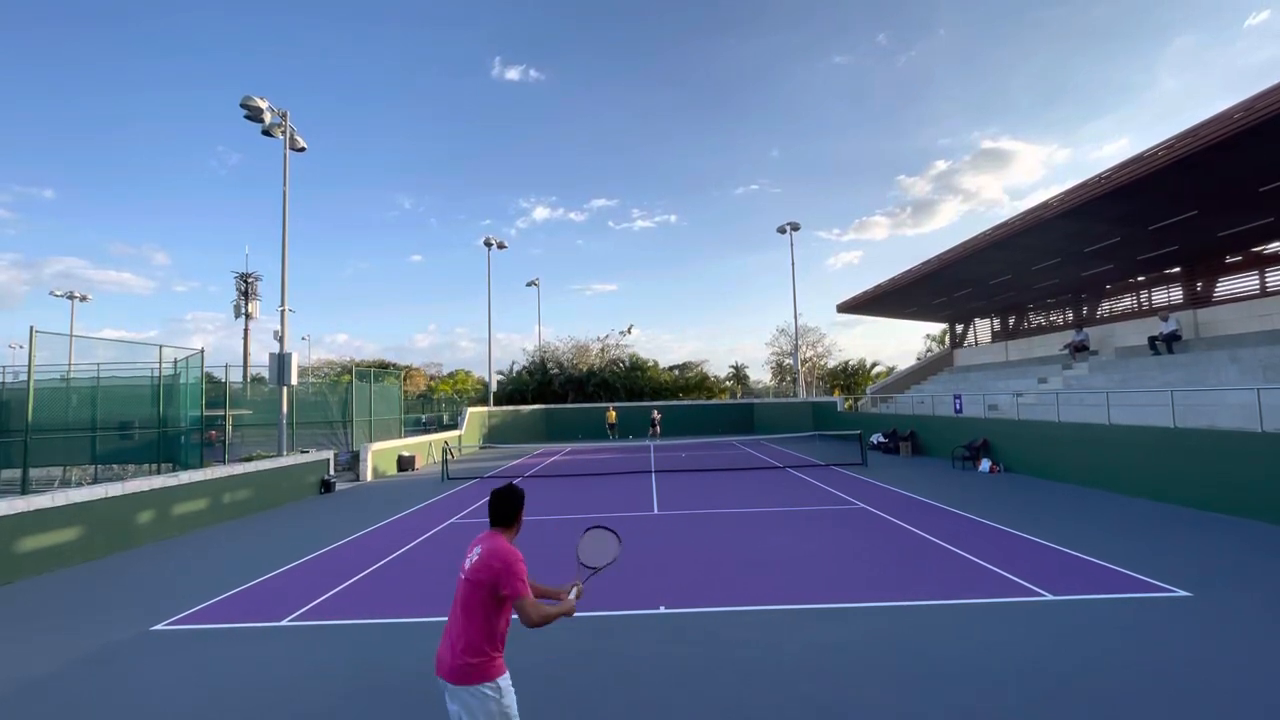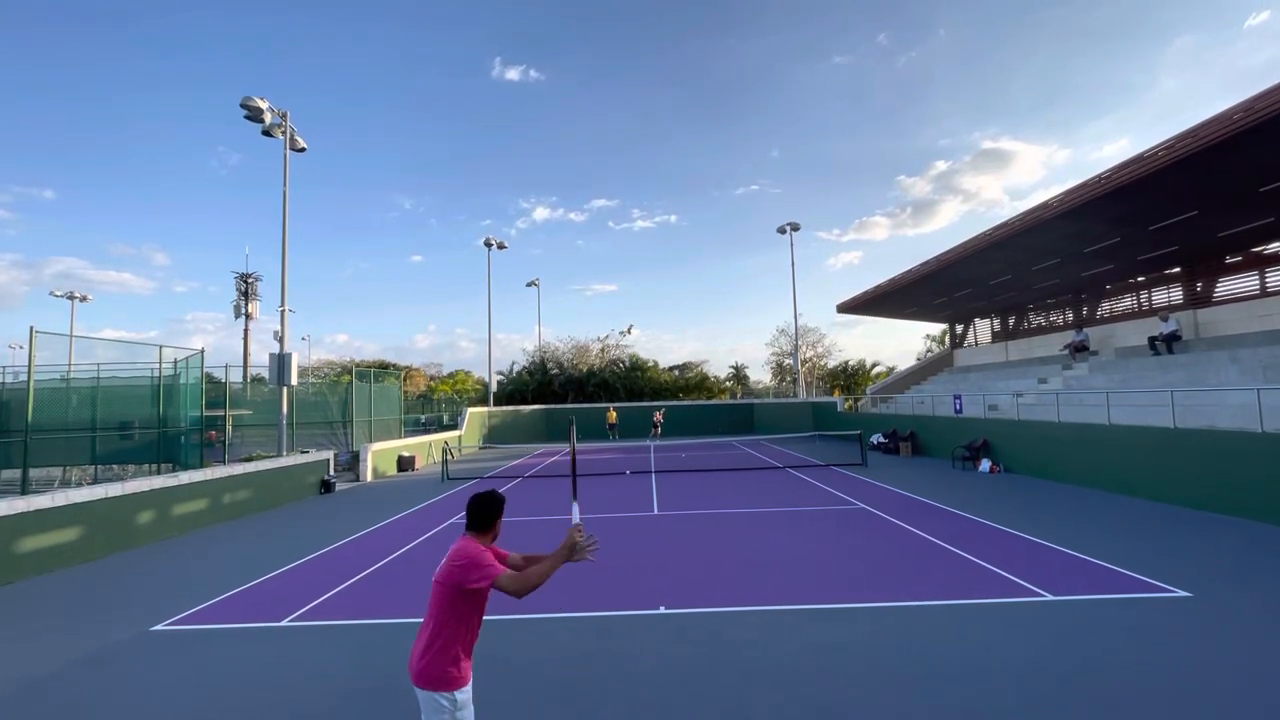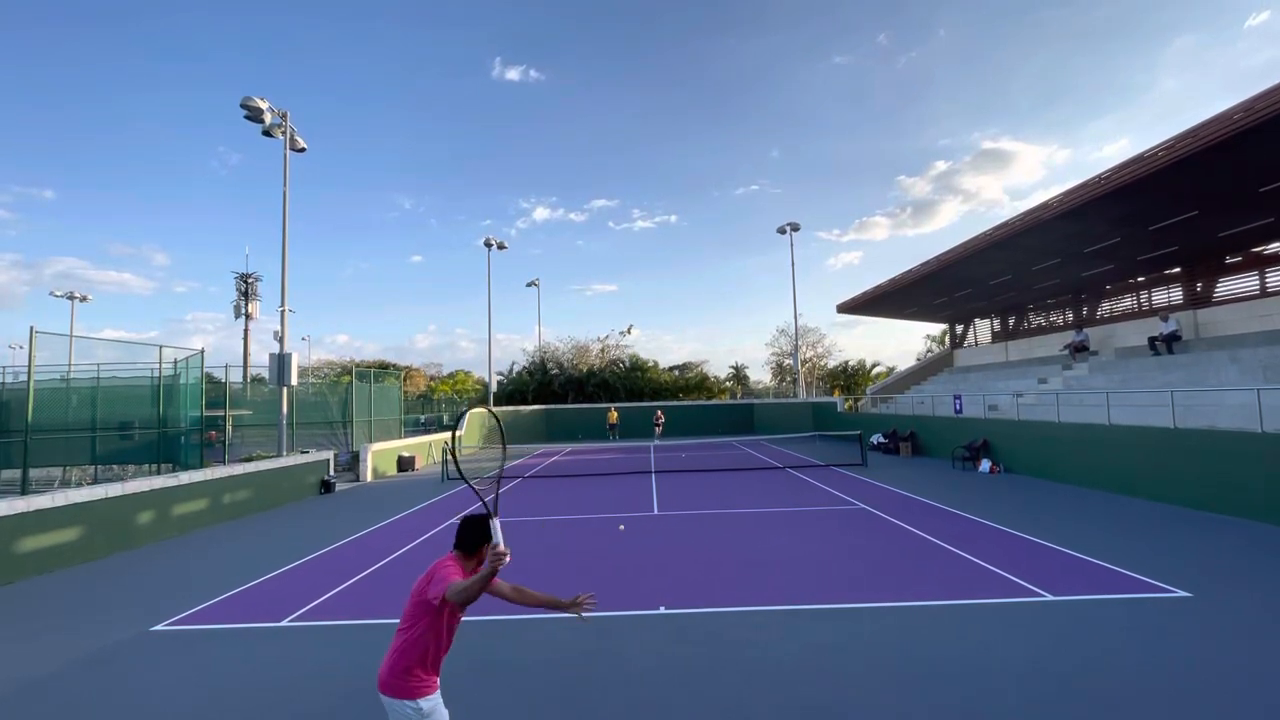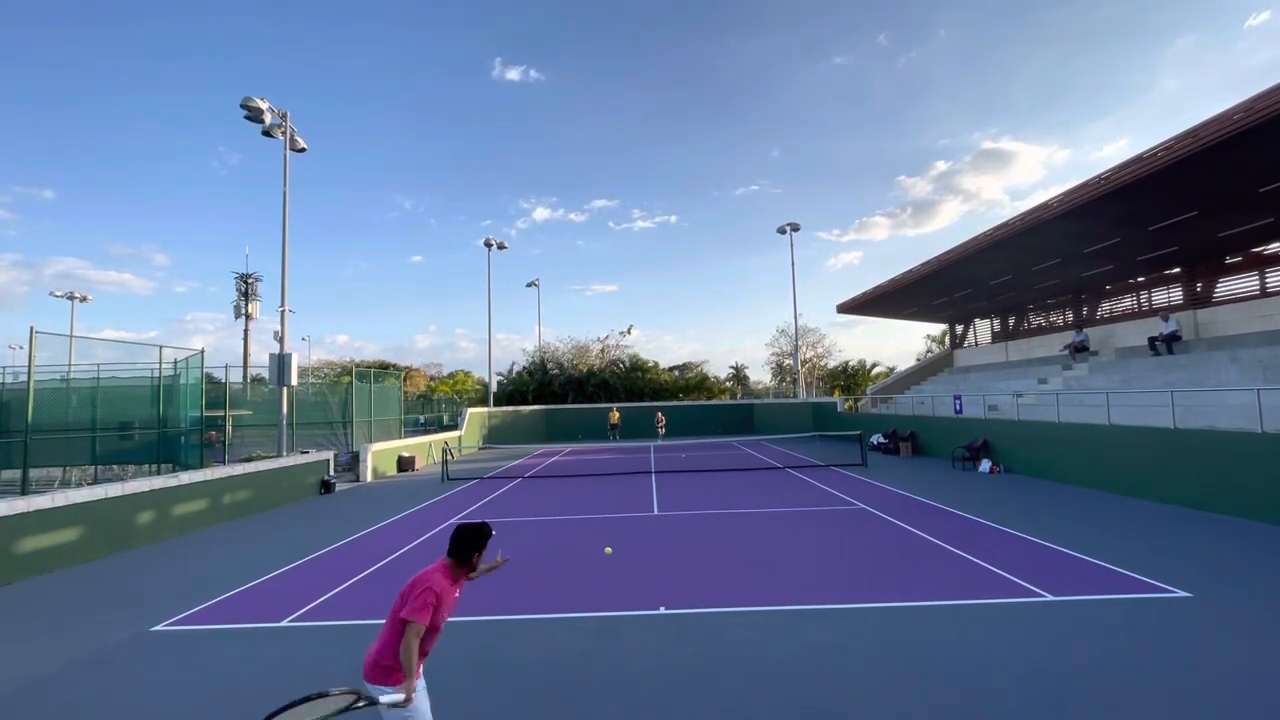
dt=0.2s
person 1, frame 1
left shoulder: (482, 545)
right shoulder: (506, 556)
right elbow: (531, 617)
left wrist: (560, 593)
right wrist: (565, 608)
left hip: (449, 665)
right hip: (480, 673)
person 1, frame 2
left shoulder: (469, 548)
right shoulder: (472, 555)
left elbow: (521, 562)
right elbow: (518, 586)
left wrist: (565, 555)
right wrist: (563, 552)
left hip: (430, 666)
right hip: (443, 674)
person 1, frame 3
left shoulder: (466, 570)
right shoulder: (446, 572)
left elbow: (513, 592)
right elbow: (458, 595)
left wrist: (565, 605)
right wrist: (488, 571)
left hip: (417, 676)
right hip: (408, 684)
person 1, frame 4
left shoulder: (452, 571)
right shoulder: (431, 587)
left elbow: (467, 574)
right elbow: (410, 639)
left wrist: (489, 568)
right wrist: (411, 680)
left hip: (389, 668)
right hip: (392, 675)
